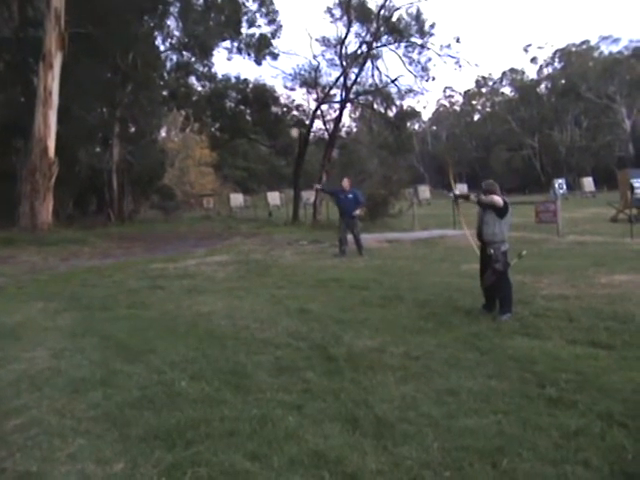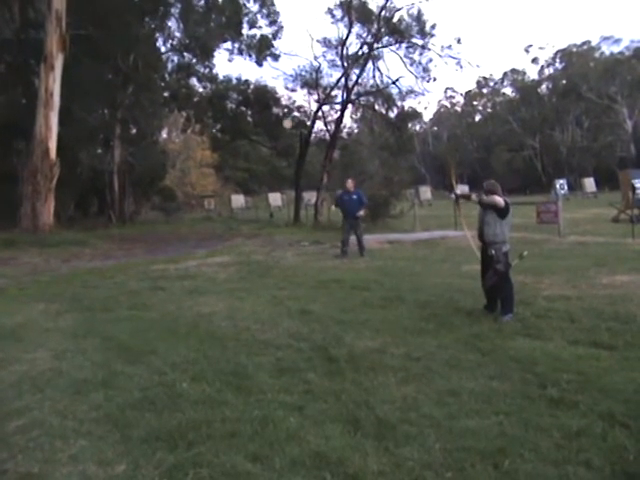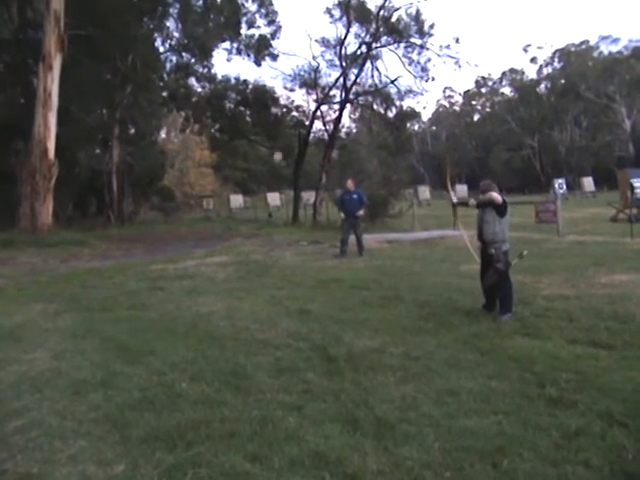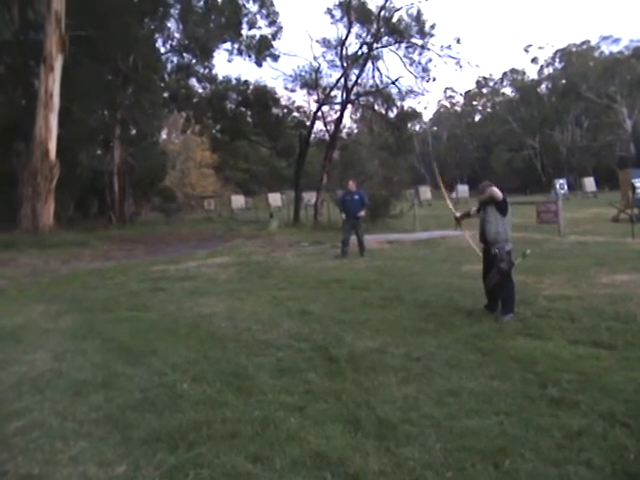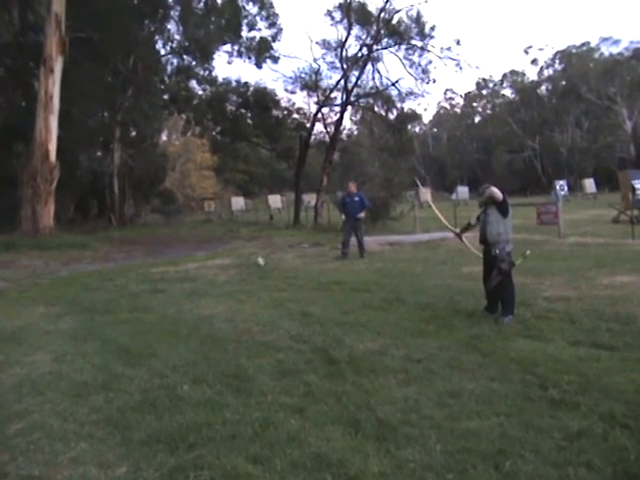
dt=0.3s
person 1, frame 1
left shoulder: (502, 204)
right shoulder: (486, 202)
left elbow: (495, 199)
right elbow: (473, 197)
left wrist: (483, 199)
right wrist: (460, 196)
left hip: (498, 248)
right hip: (486, 246)
left knee: (501, 279)
right knee: (486, 278)
left ankle: (506, 311)
right ankle: (490, 305)
person 1, frame 2
left shoulder: (502, 205)
right shoulder: (486, 203)
left elbow: (496, 199)
right elbow: (474, 197)
left wrist: (484, 200)
right wrist: (461, 195)
left hip: (498, 248)
right hip: (487, 247)
left knee: (502, 280)
right knee: (487, 278)
left ankle: (507, 311)
right ankle: (491, 306)
person 1, frame 3
left shoulder: (500, 203)
right shoulder: (486, 203)
left elbow: (493, 195)
right elbow: (474, 203)
left wrist: (481, 200)
left hip: (498, 247)
right hip: (486, 247)
left knee: (502, 279)
right knee: (486, 278)
left ankle: (506, 311)
right ankle: (490, 305)
person 1, frame 4
left shoulder: (500, 203)
right shoulder: (486, 206)
left elbow: (494, 191)
right elbow: (474, 211)
left wrist: (482, 199)
right wrist: (461, 216)
left hip: (501, 248)
right hip: (489, 247)
left knee: (504, 279)
right knee: (488, 278)
left ankle: (508, 311)
right ankle: (492, 306)
person 1, frame 5
left shoulder: (501, 204)
right shoulder: (487, 209)
left elbow: (493, 191)
right elbow: (476, 221)
left wrist: (483, 200)
right wrist: (462, 230)
left hip: (501, 249)
right hip: (489, 249)
left knee: (504, 280)
right knee: (488, 280)
left ankle: (508, 313)
right ankle: (492, 307)
